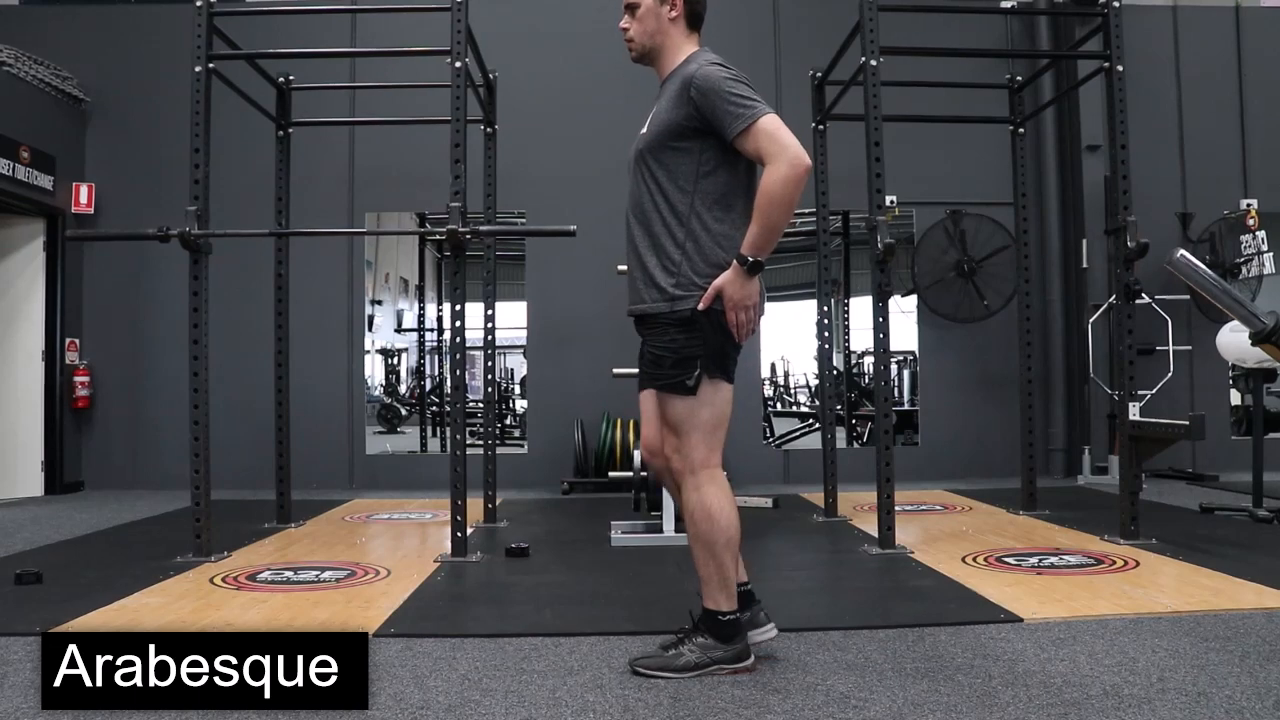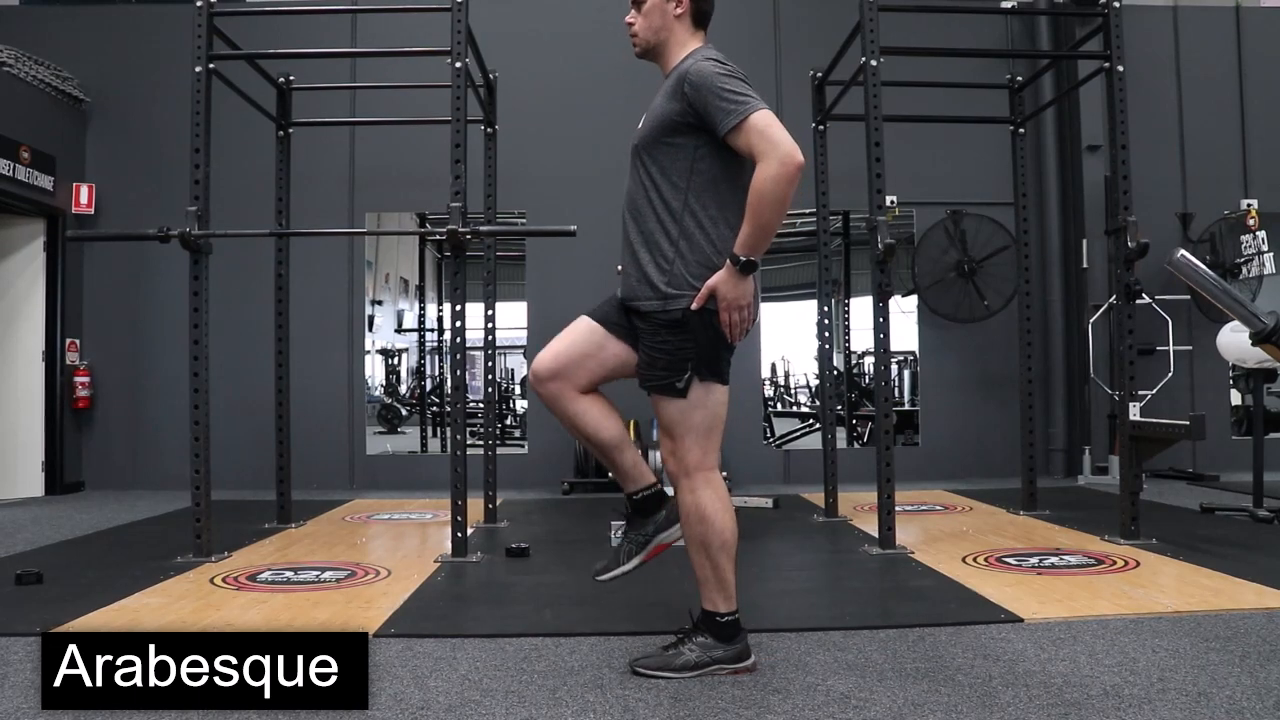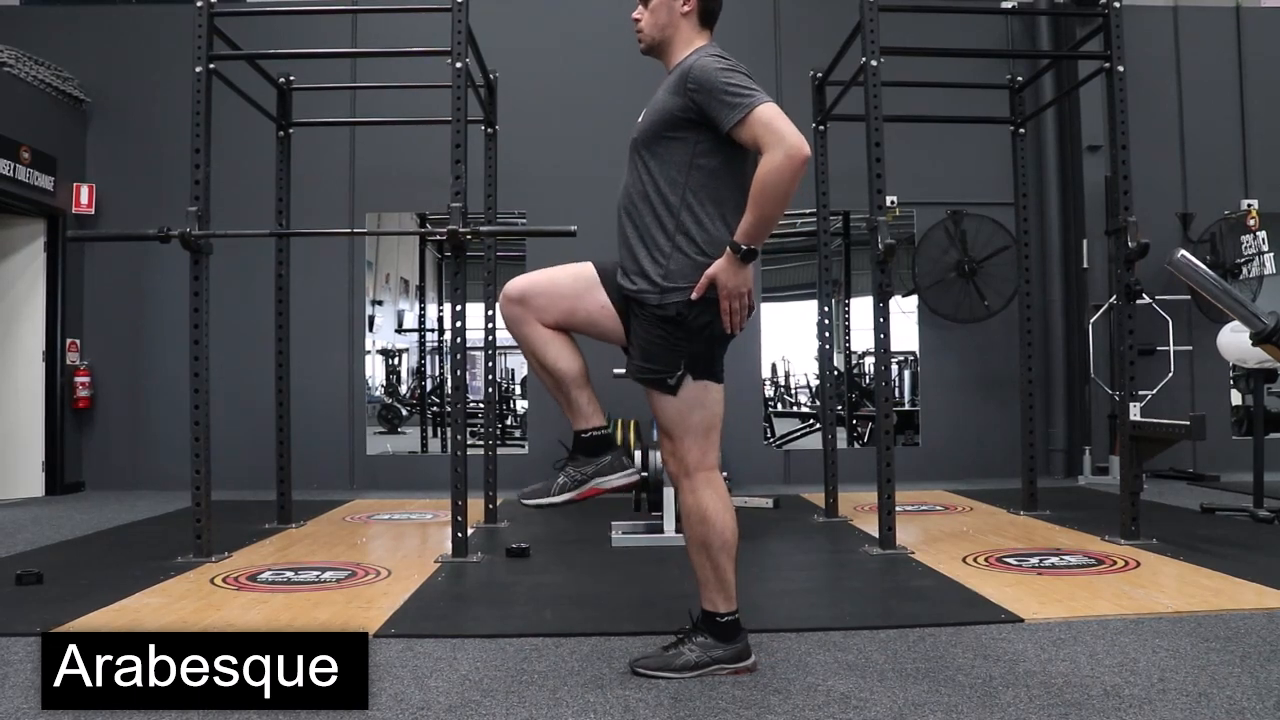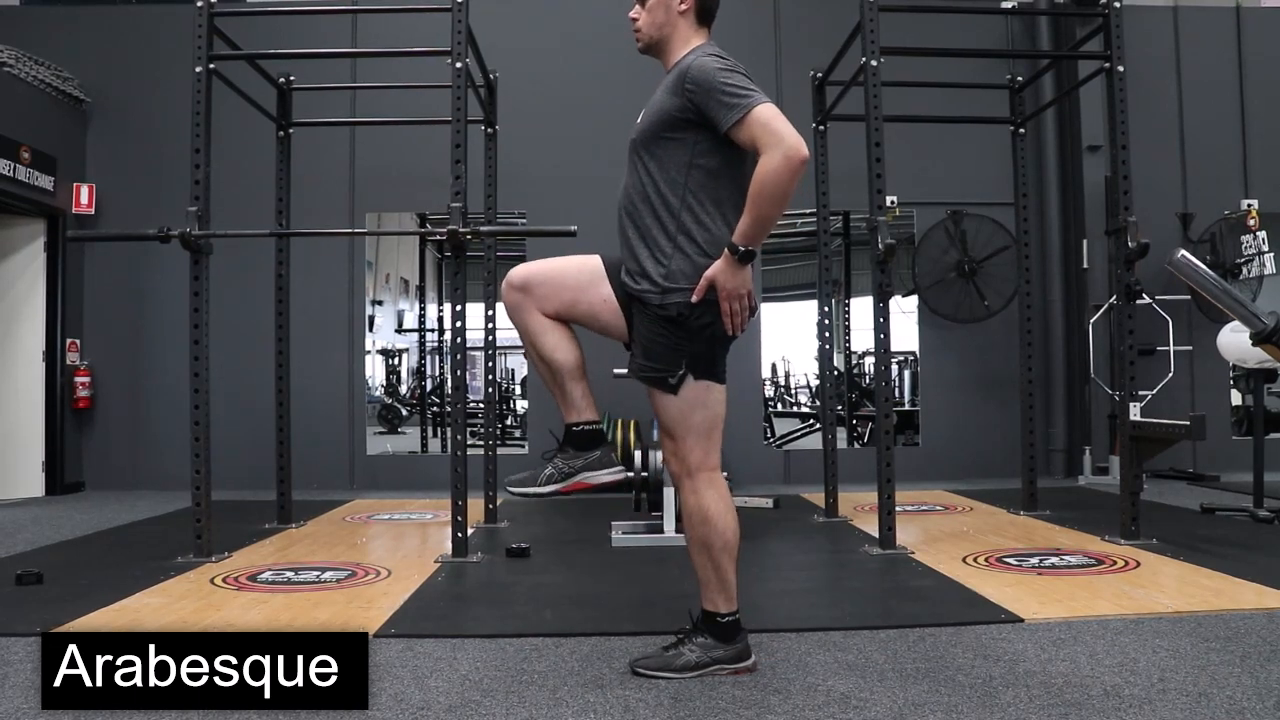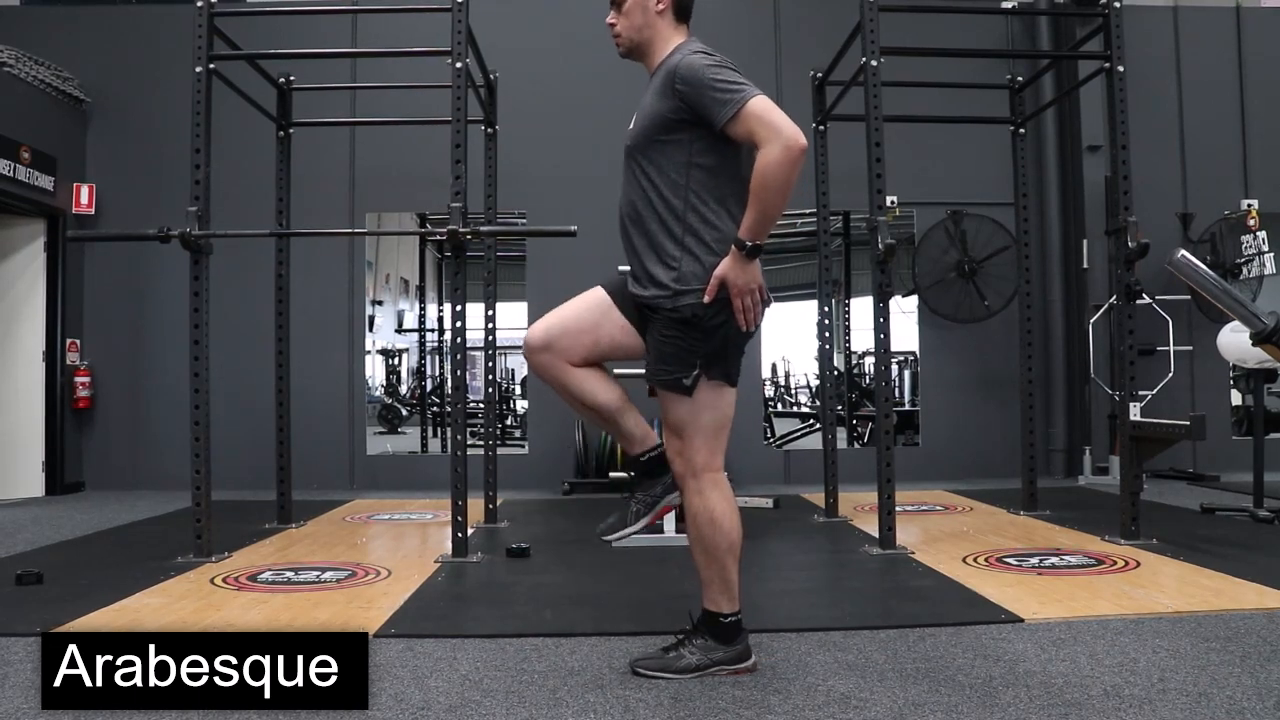
dt=0.4s
person 1, frame 1
left shoulder: (705, 78)
right shoulder: (673, 92)
left elbow: (789, 161)
left wrist: (745, 266)
left hip: (697, 304)
right hip: (669, 304)
left knee: (694, 463)
right knee: (665, 454)
left ankle: (721, 631)
right ankle: (739, 602)
person 1, frame 2
left shoulder: (703, 74)
right shoulder: (679, 86)
left elbow: (782, 158)
left wrist: (739, 266)
left hip: (691, 301)
right hip: (651, 297)
left knee: (691, 466)
right knee: (551, 376)
left ankle: (722, 634)
right ankle: (649, 505)
person 1, frame 3
left shoulder: (705, 70)
right shoulder: (683, 83)
left elbow: (789, 150)
left wrist: (740, 255)
left hip: (685, 293)
right hip: (649, 285)
left knee: (691, 466)
right knee: (522, 300)
left ankle: (723, 634)
right ankle: (596, 449)
person 1, frame 4
left shoulder: (704, 70)
right shoulder: (681, 82)
left elbow: (787, 152)
left wrist: (738, 255)
left hip: (686, 292)
right hip: (651, 282)
left knee: (693, 467)
right knee: (524, 286)
left ankle: (723, 635)
right ankle: (586, 444)
person 1, frame 5
left shoulder: (691, 68)
right shoulder: (668, 82)
left elbow: (785, 142)
left wrist: (745, 251)
left hip: (700, 292)
right hip: (660, 288)
left knee: (698, 465)
right knee: (546, 345)
left ankle: (723, 635)
right ankle: (654, 466)
